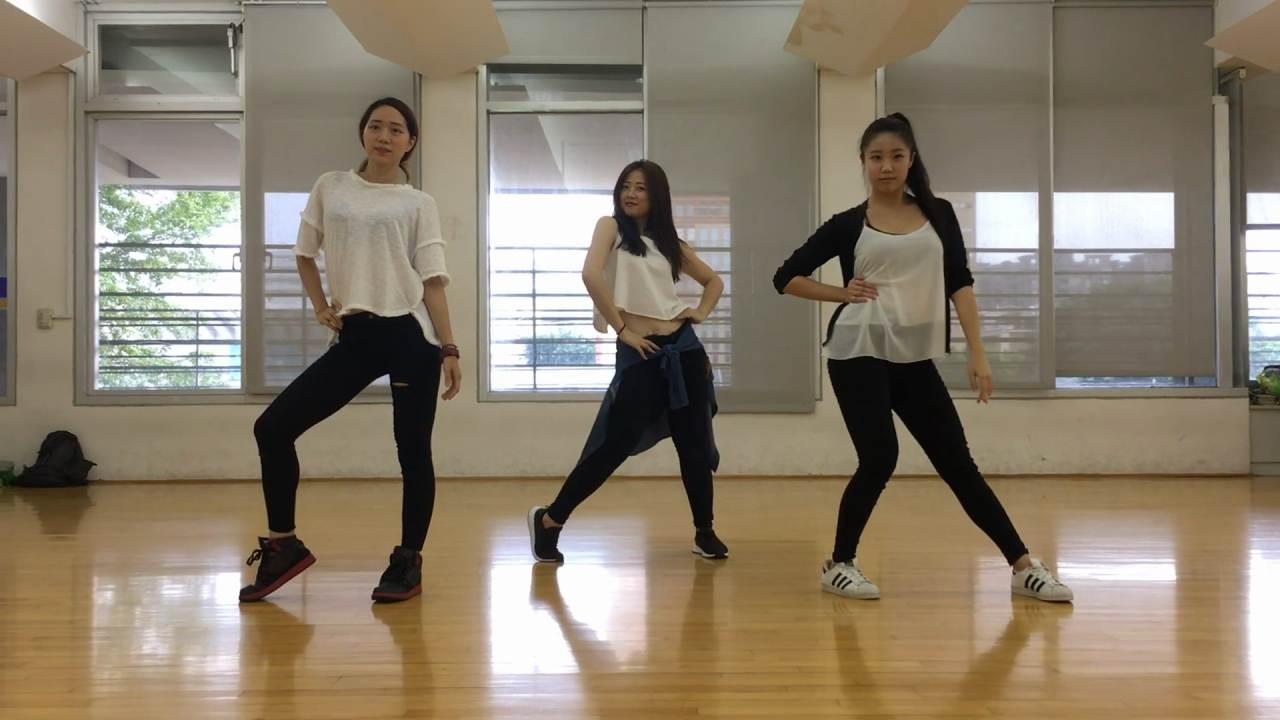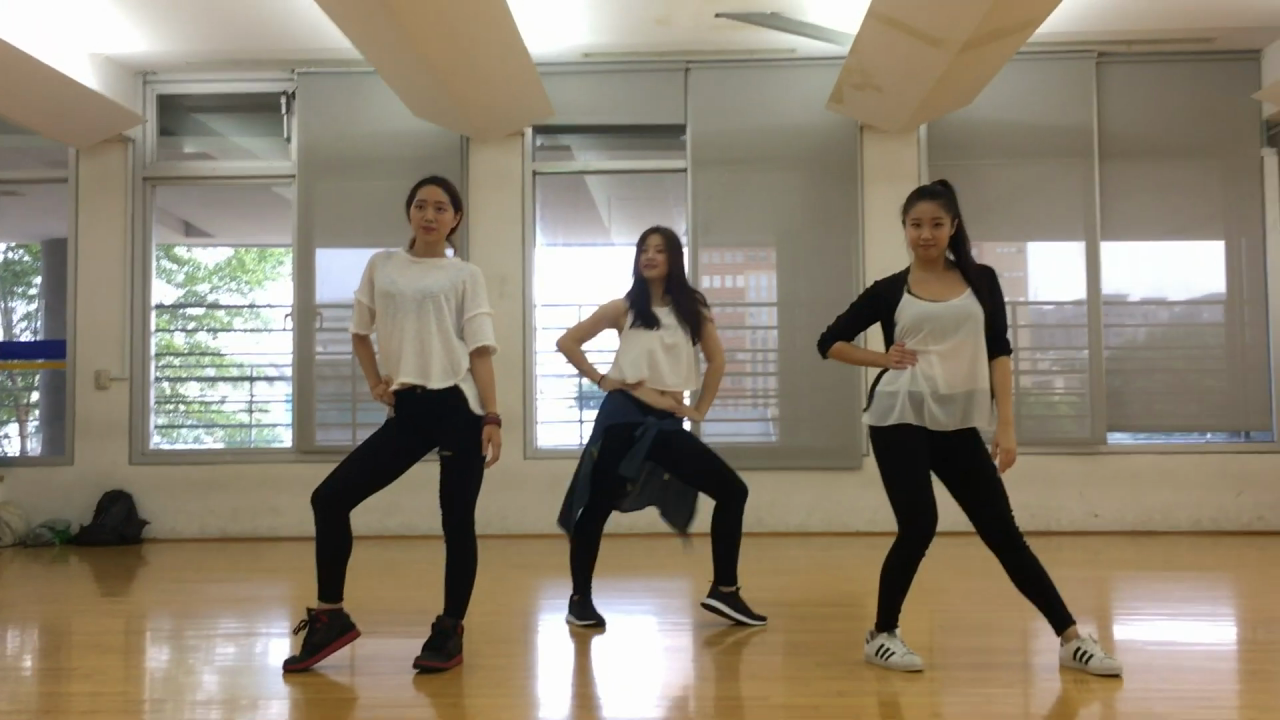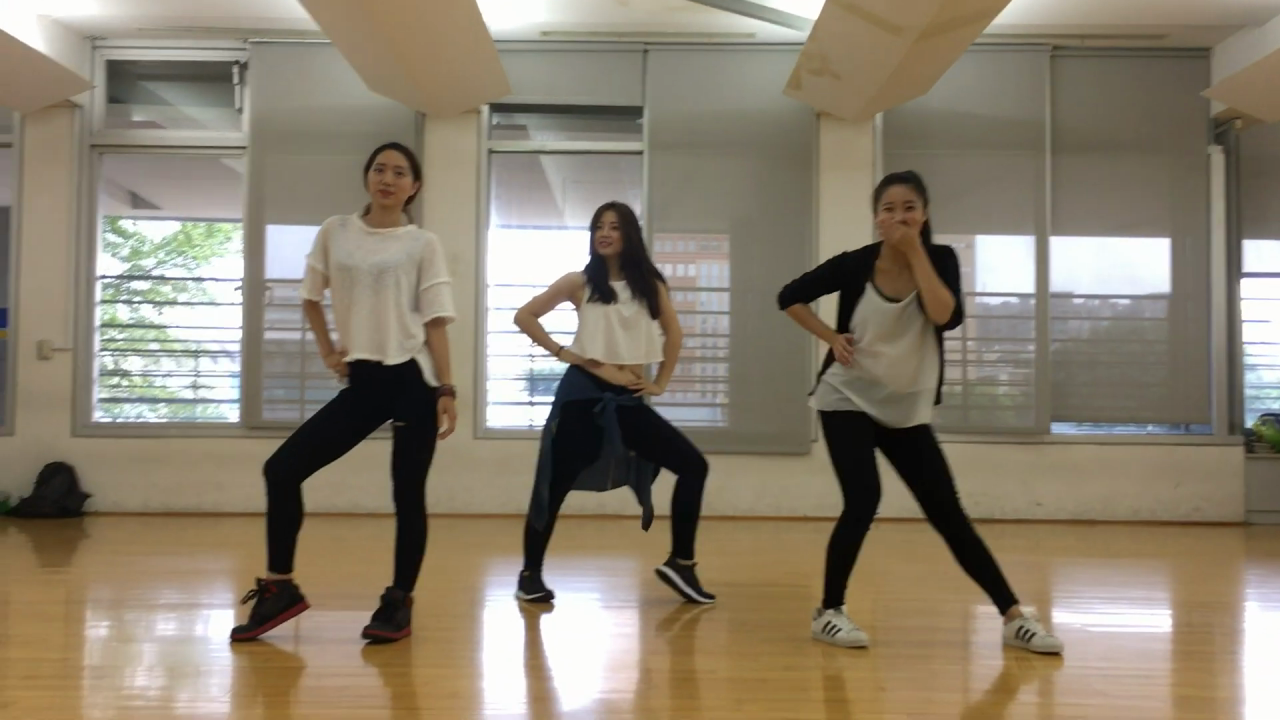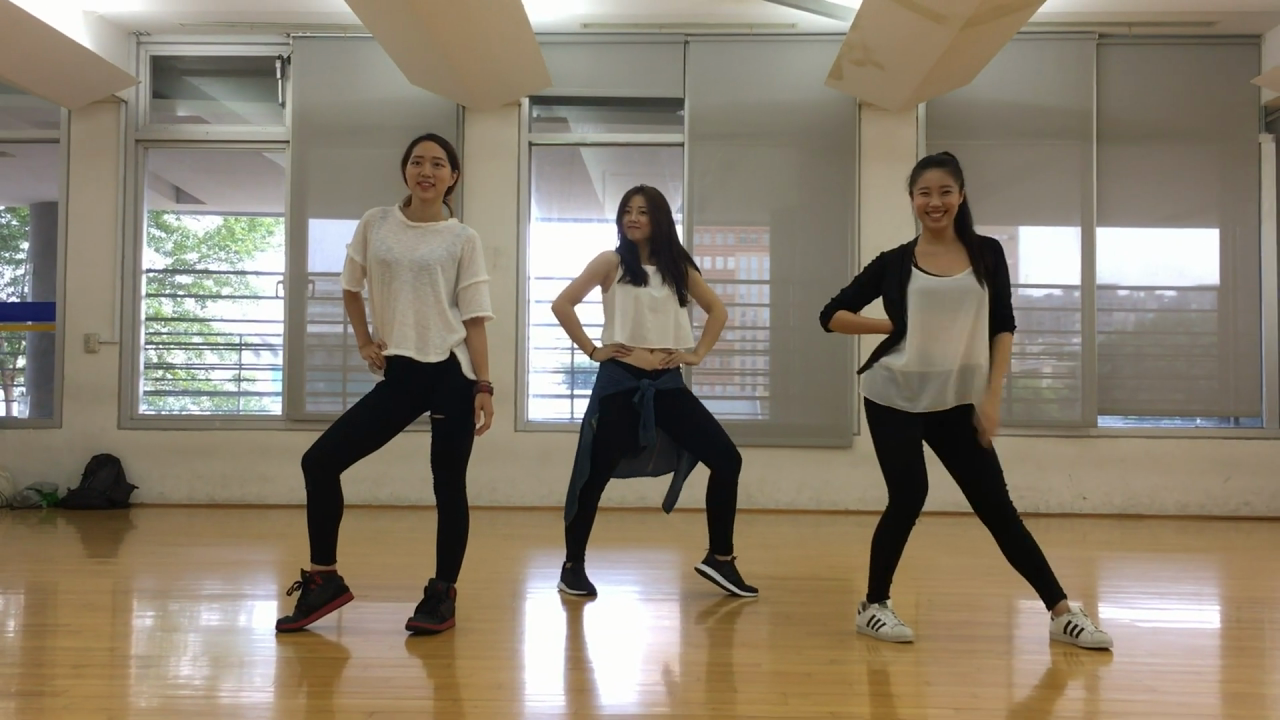
dt=1s
person 1, frame 1
left shoulder: (419, 204)
right shoulder: (330, 188)
left elbow: (432, 280)
right elbow: (305, 254)
left wrist: (449, 348)
right wrist: (321, 309)
left hip: (410, 335)
right hip: (354, 338)
left knee: (412, 449)
right knee: (273, 427)
left ankle: (408, 561)
right ankle: (284, 544)
person 1, frame 2
left shoulder: (465, 276)
right shoulder: (381, 266)
left elbow: (480, 350)
right elbow: (360, 332)
left wrist: (492, 418)
right wrist: (375, 383)
left hip: (458, 407)
right hip: (407, 411)
left knee: (457, 519)
right knee: (331, 497)
left ankle: (450, 629)
right ankle: (331, 615)
person 1, frame 3
left shoulder: (423, 245)
right shoulder: (335, 232)
left elbow: (435, 322)
right elbow: (312, 298)
left wrist: (447, 390)
right wrist: (328, 353)
left hip: (413, 380)
right hip: (361, 381)
left knee: (408, 491)
right knee: (282, 469)
left ankle: (399, 601)
right ankle: (280, 588)
person 1, frame 4
left shoulder: (463, 240)
right shoulder: (374, 225)
left elbow: (474, 319)
right elbow: (351, 288)
left wrist: (484, 387)
right wrist: (364, 343)
left hip: (451, 374)
right hip: (398, 375)
left knee: (448, 484)
right knee: (320, 461)
left ankle: (443, 593)
right ankle: (324, 578)
person 2, frame 1
left shoulder: (939, 214)
right shoulder: (847, 225)
left elbow: (960, 283)
right elbow: (787, 277)
left wrist: (977, 351)
right wrist: (842, 293)
left hip: (915, 357)
right hip: (859, 352)
left knee: (957, 462)
right knee: (879, 458)
left ankle: (1024, 567)
right ankle: (839, 564)
person 2, frame 2
left shoulder: (981, 280)
right shoulder: (889, 290)
left elbow: (999, 351)
right elbow: (830, 341)
left wrist: (1006, 424)
right wrist: (883, 358)
left hip: (960, 424)
right hip: (900, 418)
left knee: (1003, 531)
right knee: (918, 526)
left ankle: (1072, 638)
right ankle: (881, 635)
person 2, frame 3
left shoulder: (940, 260)
right shoulder: (855, 264)
left elbow: (946, 316)
right elbow: (790, 297)
left wrist: (915, 253)
right wrist: (832, 338)
left hip: (907, 410)
right hip: (847, 401)
left knee: (948, 513)
right knee: (862, 502)
left ankle: (1014, 616)
right ankle: (829, 611)
person 2, frame 4
left shoulder: (987, 255)
right shoulder: (894, 263)
left elbow: (1003, 329)
right elbow: (832, 315)
left wrist: (992, 395)
right wrist: (891, 326)
left hip: (955, 403)
right hip: (894, 398)
left knee: (996, 506)
right knee: (908, 496)
left ankle: (1062, 612)
right ankle: (874, 605)
person 3, frame 1
left shoulder: (669, 242)
right shoulder: (611, 227)
left elbow: (713, 280)
right elbow: (591, 274)
left wrist: (703, 311)
right wrist: (621, 328)
left hip: (684, 348)
right hip: (639, 353)
left knee: (695, 444)
right knee: (616, 445)
left ankle: (704, 532)
right ankle: (548, 520)
person 3, frame 2
left shoulder: (692, 307)
right shoulder: (623, 308)
left elbow: (716, 360)
right elbow: (567, 342)
left wrist: (700, 409)
right wrist: (599, 379)
left hip: (669, 424)
right hip: (624, 418)
left knee: (732, 491)
right knee: (596, 508)
left ankle: (724, 591)
right ankle: (580, 598)
person 3, frame 3
left shoulder: (650, 284)
right shoulder: (580, 282)
left elbow: (673, 334)
right elbow: (524, 316)
left wrist: (661, 382)
right wrist: (562, 353)
left hip: (629, 399)
right hip: (584, 393)
left knee: (693, 466)
right knee: (557, 484)
left ankle: (681, 563)
right ankle: (530, 575)
person 3, frame 4
left shoulder: (679, 267)
right shoulder: (610, 263)
left elbow: (717, 310)
right elbow: (562, 305)
left wrist: (697, 354)
right wrist: (593, 350)
left hip: (667, 384)
right hip: (620, 383)
left knee: (727, 459)
right knee: (593, 475)
left ankle: (719, 559)
right ankle: (573, 567)
